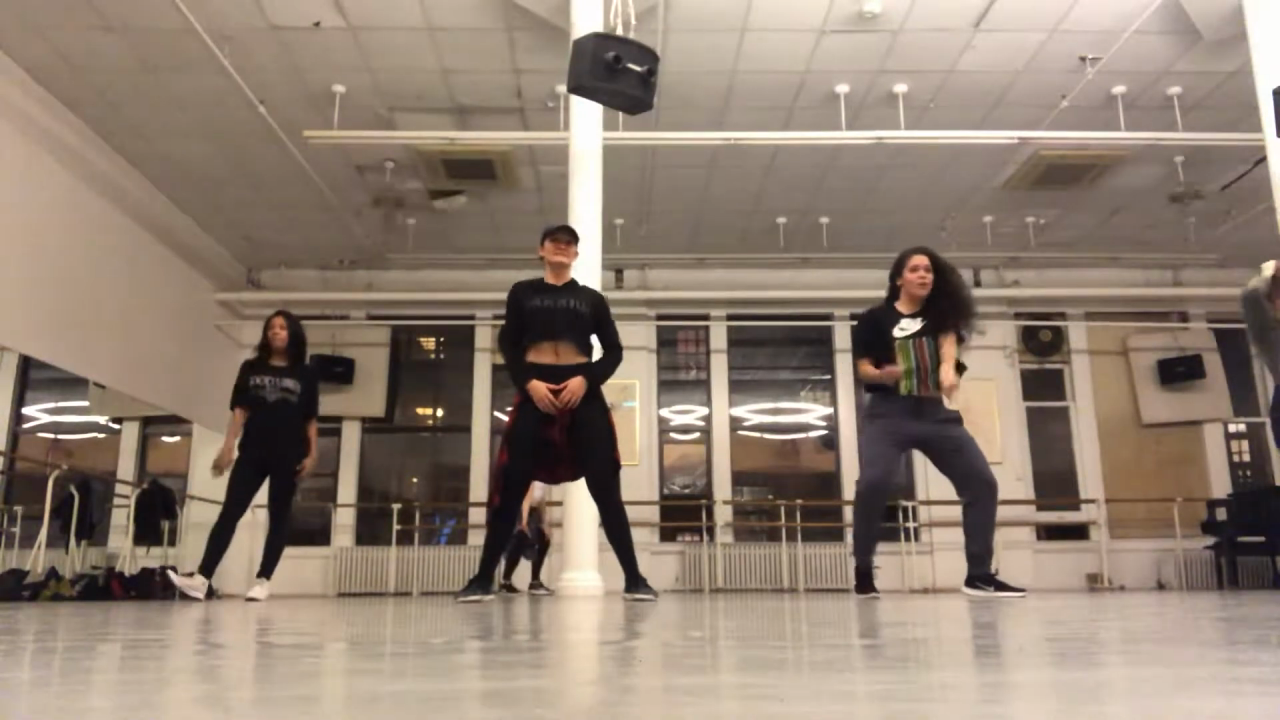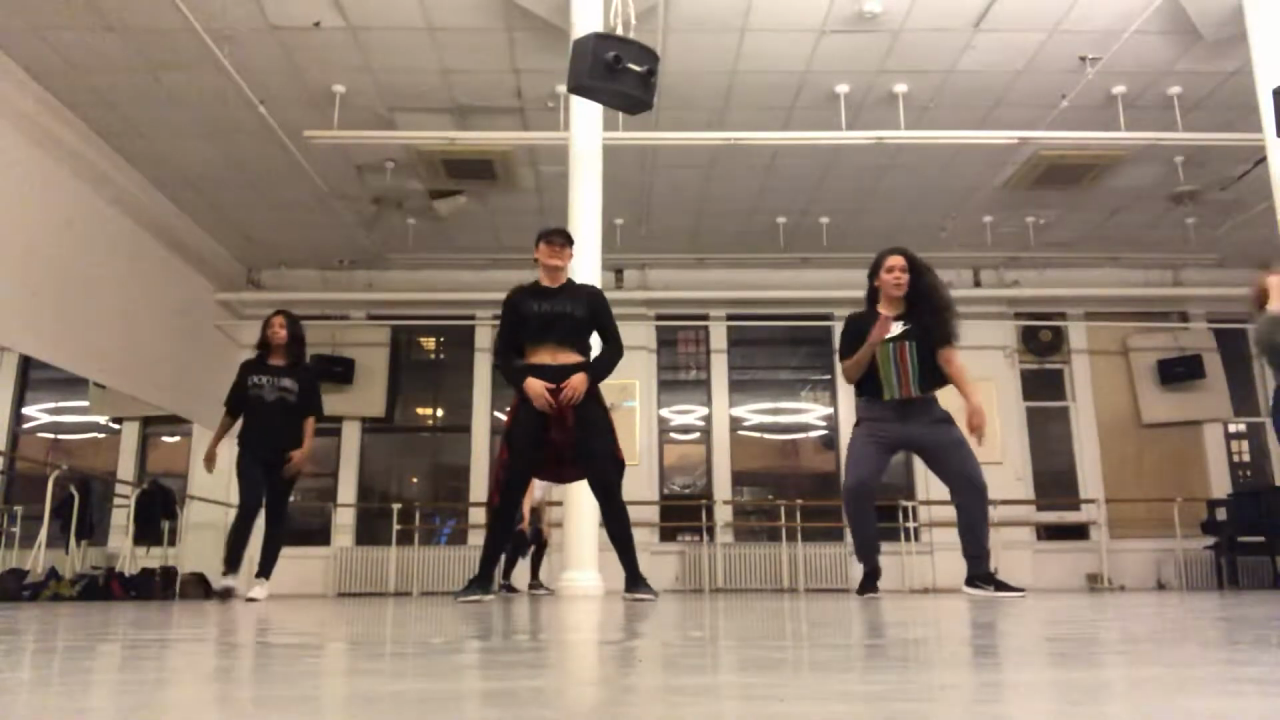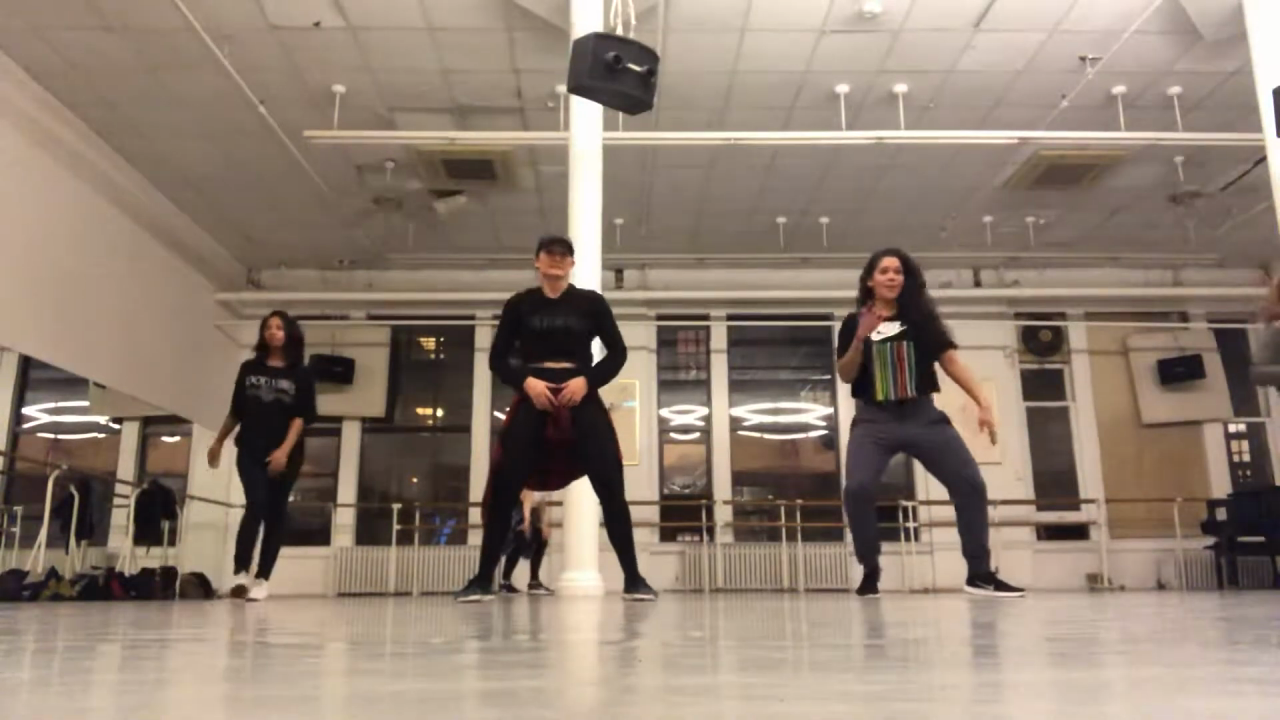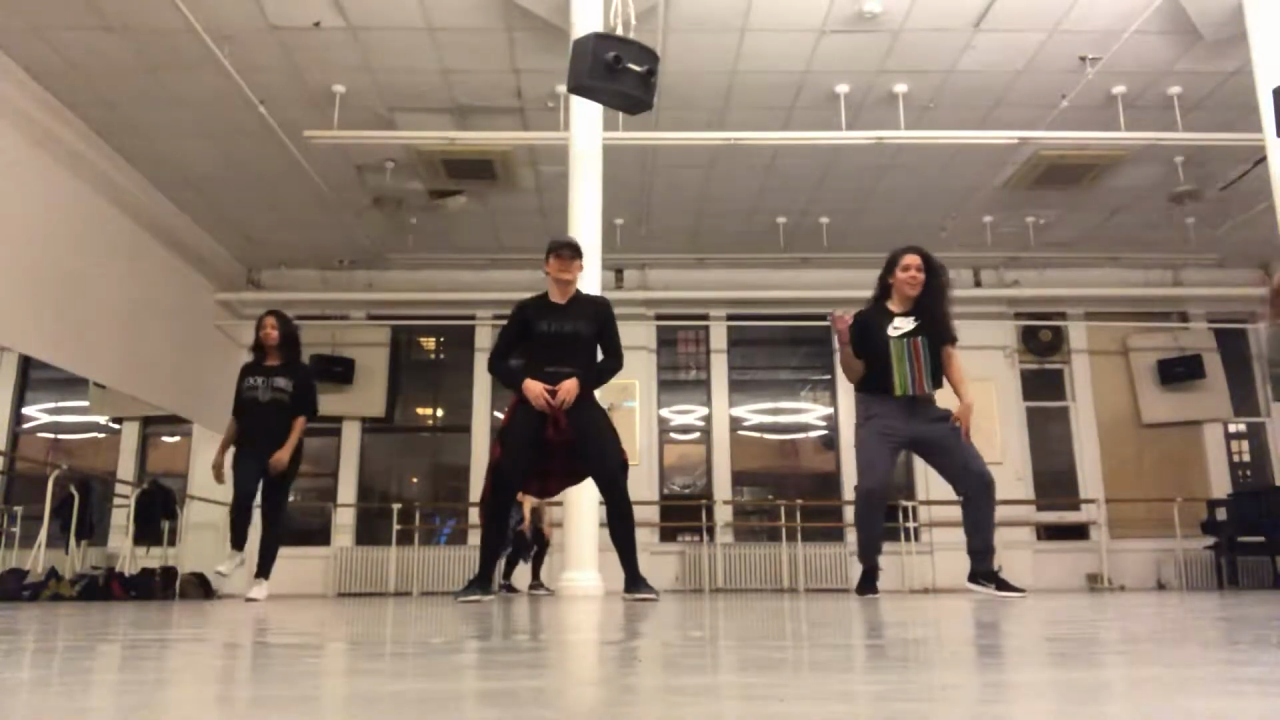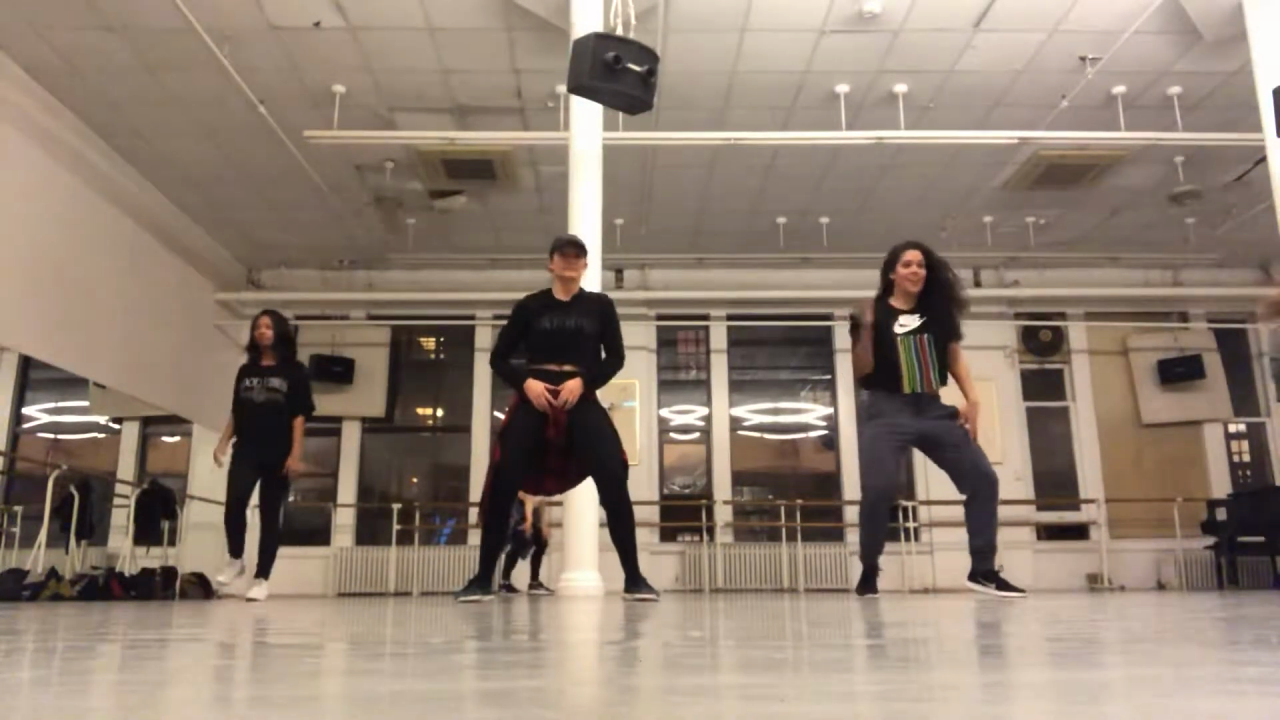
dt=0.2s
person 1, frame 1
left shoulder: (591, 298)
right shoulder: (523, 292)
left elbow: (613, 351)
right elbow: (509, 345)
left wrist: (586, 379)
right wrist: (528, 382)
left hip: (582, 390)
right hip: (535, 390)
left knee: (605, 487)
right knee: (510, 486)
left ankle: (634, 579)
right ankle: (483, 579)
person 1, frame 2
left shoulder: (589, 295)
right shoulder: (519, 298)
left elbow: (614, 347)
right elbow: (503, 353)
left wrist: (588, 376)
right wrist: (524, 381)
left hip: (580, 390)
right hip: (533, 392)
left knee: (607, 485)
right knee: (510, 487)
left ankle: (634, 578)
right ankle: (483, 579)
person 1, frame 3
left shoulder: (591, 302)
right shoulder: (519, 305)
left elbow: (617, 352)
right elbow: (497, 359)
left wrist: (588, 380)
right wrist: (525, 381)
left hip: (581, 396)
right hip: (533, 397)
left knee: (610, 484)
right knee: (504, 487)
left ankle: (633, 578)
right ankle: (483, 579)
person 1, frame 4
left shoulder: (597, 307)
right shoulder: (527, 310)
left elbow: (613, 359)
right elbow: (497, 361)
left wrist: (579, 382)
right wrist: (523, 383)
left hip: (580, 399)
right hip: (532, 400)
left knee: (614, 483)
right knee: (502, 487)
left ankle: (633, 578)
right ankle: (482, 580)
person 1, frame 5
left shoulder: (600, 306)
right shoulder: (530, 306)
left elbow: (615, 357)
right elbow: (499, 358)
left wrist: (583, 381)
right wrist: (525, 382)
left hip: (582, 399)
right hip: (533, 399)
left knee: (614, 482)
right knee: (502, 487)
left ankle: (634, 579)
right ankle: (482, 580)
person 2, frame 1
left shoulder: (941, 314)
right shoulder: (875, 319)
left elbow: (950, 345)
right elbow: (862, 368)
left wrist: (948, 372)
right wrist: (882, 375)
left hip: (934, 413)
right hip: (888, 413)
left knee: (983, 483)
right knee: (871, 484)
left ankle: (979, 575)
right ankle: (863, 569)
person 2, frame 2
left shoulder: (925, 317)
right shoulder: (859, 323)
left elbow: (948, 358)
right elbow: (849, 375)
left wrist: (973, 402)
right wrist: (872, 344)
left hip: (926, 414)
right hip: (877, 417)
left knee: (972, 484)
right knee: (856, 486)
left ankle: (978, 573)
right ankle: (870, 569)
person 2, frame 3
left shoulder: (920, 318)
right shoulder: (853, 324)
left elbow: (950, 360)
right elbow: (845, 375)
left wrist: (983, 403)
right wrist: (861, 338)
left hip: (922, 416)
right hip: (873, 419)
left knee: (970, 484)
right knee: (858, 489)
left ankle: (979, 573)
right ankle: (870, 571)
person 2, frame 4
left shoulder: (932, 314)
right shoulder: (866, 320)
left elbow: (948, 356)
right elbow: (853, 375)
left wrist: (965, 400)
right wrist: (844, 341)
left hip: (927, 413)
right hip: (881, 414)
left knee: (979, 480)
right knee: (872, 488)
left ankle: (982, 570)
right ankle: (869, 570)
person 2, frame 5
left shoulder: (937, 310)
right shoulder: (874, 315)
left elbow: (954, 355)
right elbow: (863, 370)
left wrist: (972, 400)
right wrist: (865, 332)
left hip: (933, 410)
right hip: (887, 411)
left knee: (983, 478)
right knee: (879, 488)
left ankle: (983, 570)
right ankle: (869, 570)
person 3, frame 1
left shoulder: (304, 375)
right shoulder: (251, 368)
left elbow: (310, 419)
right elbow: (239, 408)
left wrist: (312, 454)
right wrist: (228, 445)
left hip: (288, 456)
right hip: (253, 452)
left knee: (279, 517)
right knee: (229, 512)
left ankle: (263, 580)
right ankle: (201, 579)
person 3, frame 2
left shoulder: (303, 374)
right shoulder: (250, 367)
left elbow: (310, 415)
right elbow: (233, 410)
left wrist: (305, 447)
right wrist: (213, 444)
left hip: (285, 455)
right hip: (252, 451)
left knee: (276, 516)
right knee: (249, 506)
left ankle: (262, 579)
right ankle: (229, 574)
person 3, frame 3
left shoulder: (300, 375)
right shoulder: (249, 368)
left elbow: (301, 417)
right elbow: (236, 412)
left wrist: (285, 450)
right wrist: (217, 442)
left hip: (283, 455)
right hip: (250, 451)
left knee: (275, 515)
right knee: (256, 505)
left ankle: (261, 580)
right ankle: (240, 574)
person 3, frame 4
left shoulder: (299, 372)
right shoulder: (248, 370)
left elbow: (303, 415)
right elbow: (238, 416)
left wrist: (288, 449)
right wrist: (221, 452)
left hip: (282, 454)
right hip: (248, 450)
left knee: (273, 514)
right knee: (242, 496)
left ankle: (261, 579)
right ankle: (236, 552)
person 3, frame 5
left shoulder: (294, 371)
right shoulder: (245, 371)
left elbow: (300, 415)
right elbow: (236, 414)
left wrist: (296, 453)
right wrist: (223, 442)
left hip: (278, 454)
right hip: (246, 451)
left knee: (270, 515)
right knee: (235, 501)
left ankle: (261, 579)
right ankle: (236, 559)
